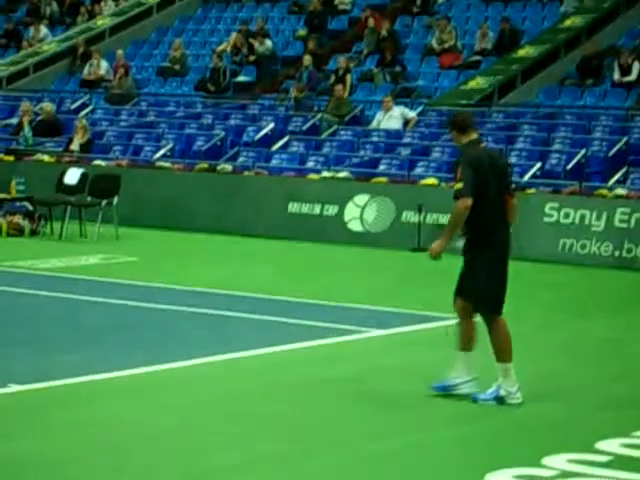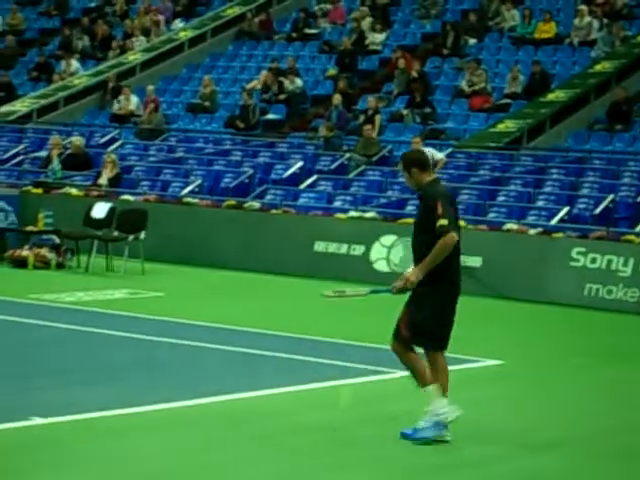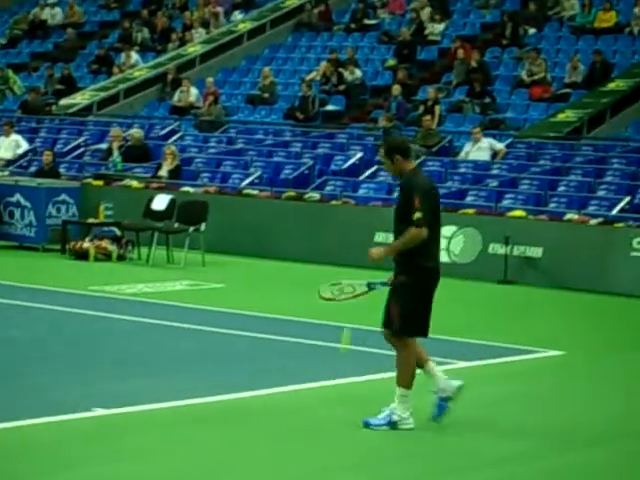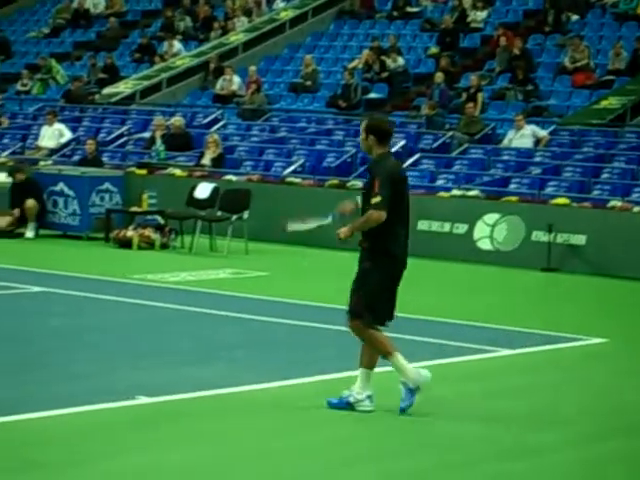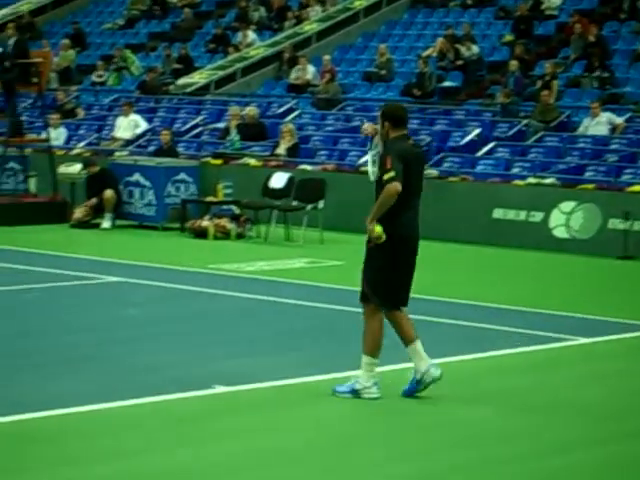
dt=0.5s
person 1, frame 1
left shoulder: (468, 158)
right shoulder: (497, 158)
left elbow: (464, 203)
right elbow: (510, 204)
left wrist: (444, 240)
left hip: (483, 246)
right hip: (495, 242)
left knee: (491, 314)
right knee: (463, 305)
left ankle: (509, 387)
right ankle: (461, 378)
person 1, frame 2
left shoulder: (436, 196)
right shoulder: (435, 195)
left elbow: (450, 237)
left wrist: (419, 270)
right wrist: (412, 277)
left hip: (435, 286)
right hip: (441, 284)
left knee: (402, 344)
right knee: (434, 351)
left ankle: (440, 407)
right ankle: (436, 423)
person 1, frame 3
left shoulder: (417, 186)
right shoulder: (413, 183)
left elbow: (419, 231)
left wrist: (386, 250)
right wrist: (399, 268)
left hip: (416, 273)
right hip: (413, 271)
left knee: (401, 337)
right knee: (394, 334)
left ankle: (401, 412)
right ankle: (443, 383)
person 1, frame 4
left shoulder: (382, 170)
right shoulder: (390, 165)
left elbow: (378, 215)
left wrist: (351, 228)
right wrist: (360, 204)
left hip: (380, 257)
right hip: (390, 255)
left knee: (360, 322)
right knee: (371, 323)
left ankle: (411, 375)
right ankle: (361, 393)
person 1, frame 5
left shoulder: (394, 151)
right shoulder: (412, 148)
left elbow: (393, 187)
left wrist: (372, 217)
right wrist: (376, 132)
left hip: (389, 238)
right hip: (406, 236)
left knee: (373, 306)
right knee: (393, 307)
left ankle: (367, 381)
right ankle: (424, 366)
